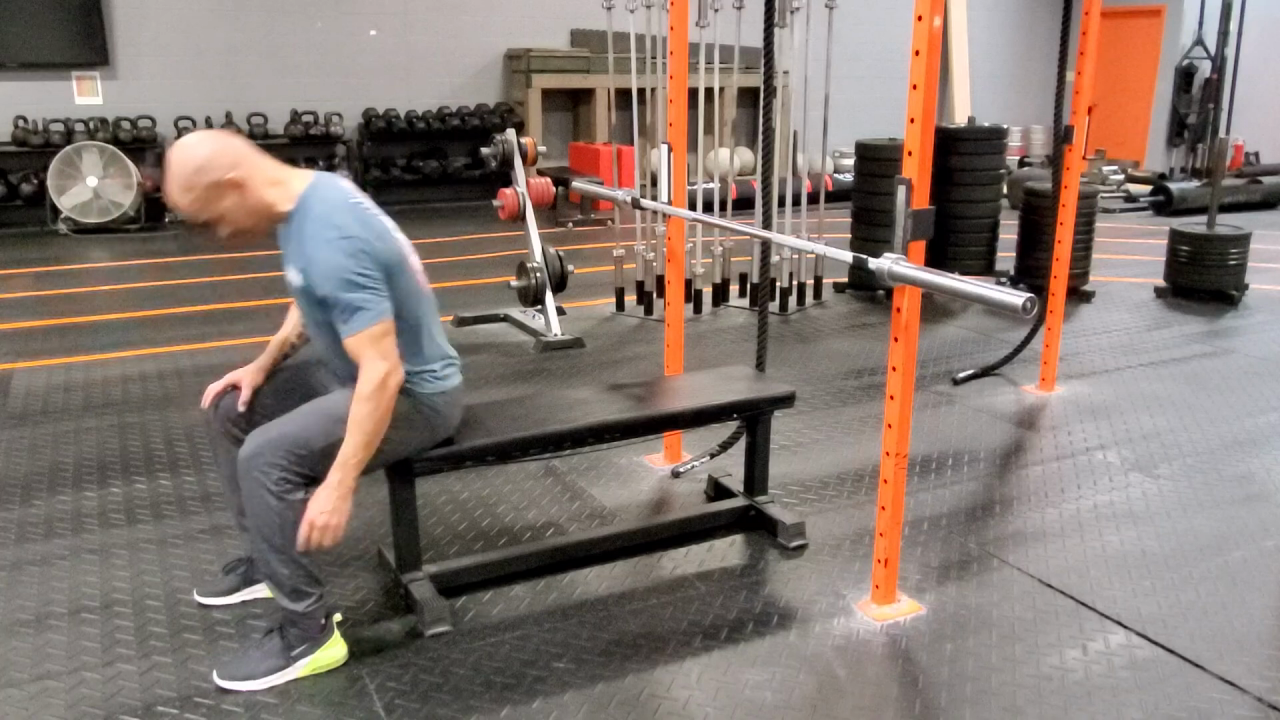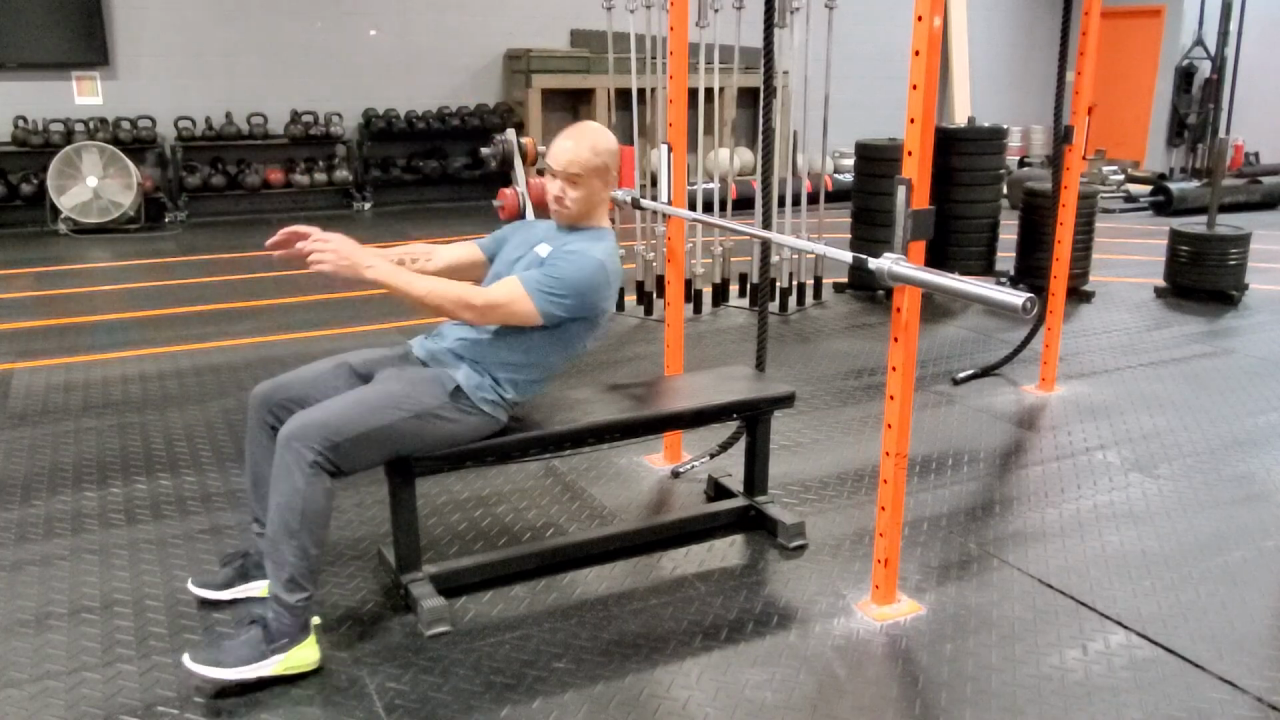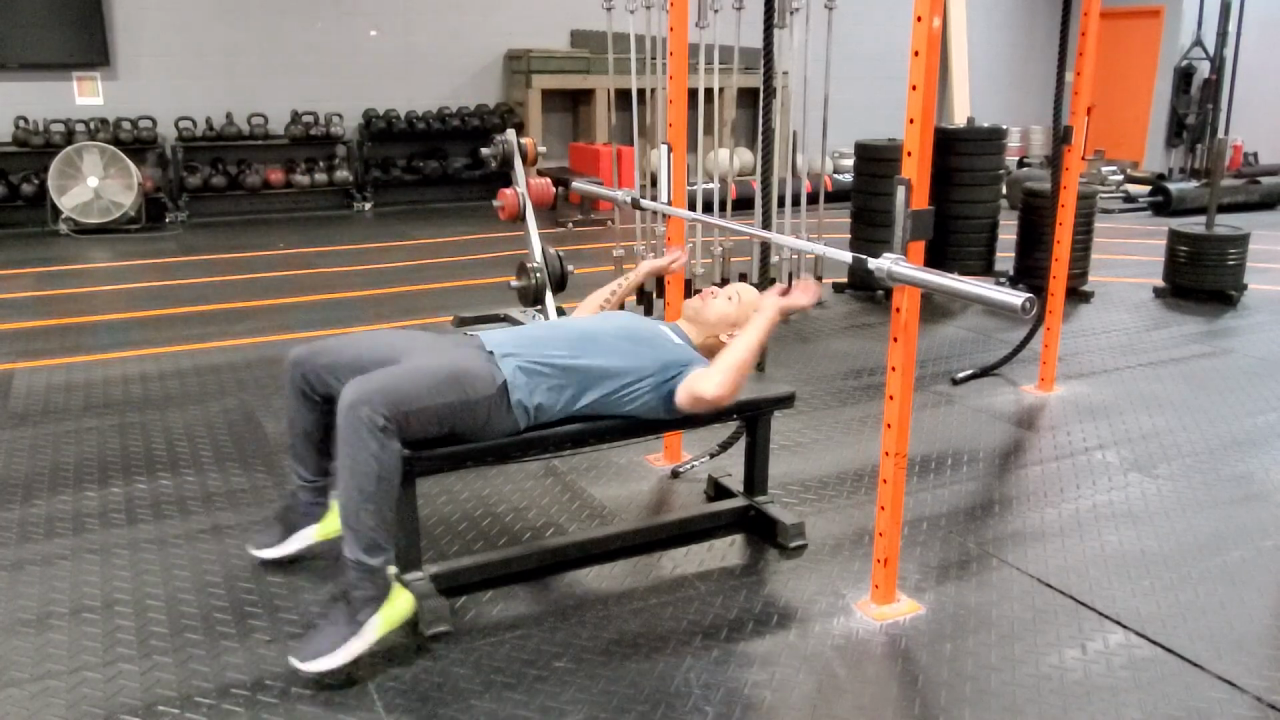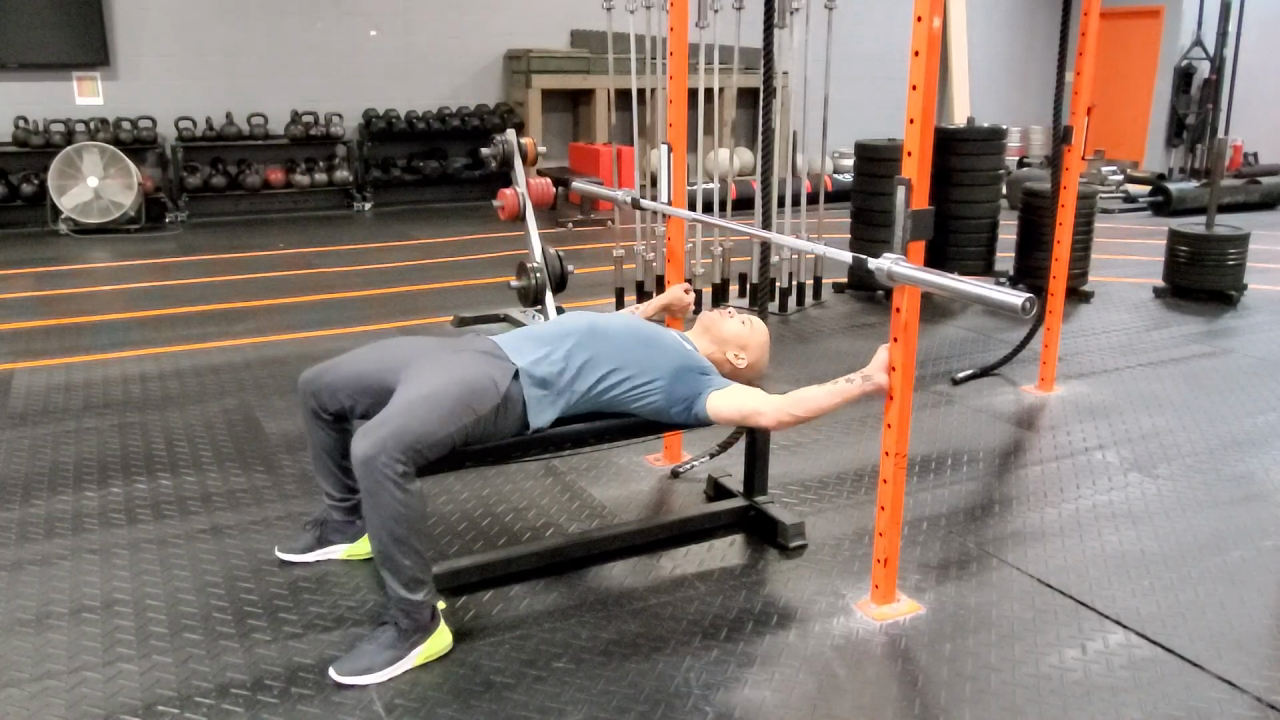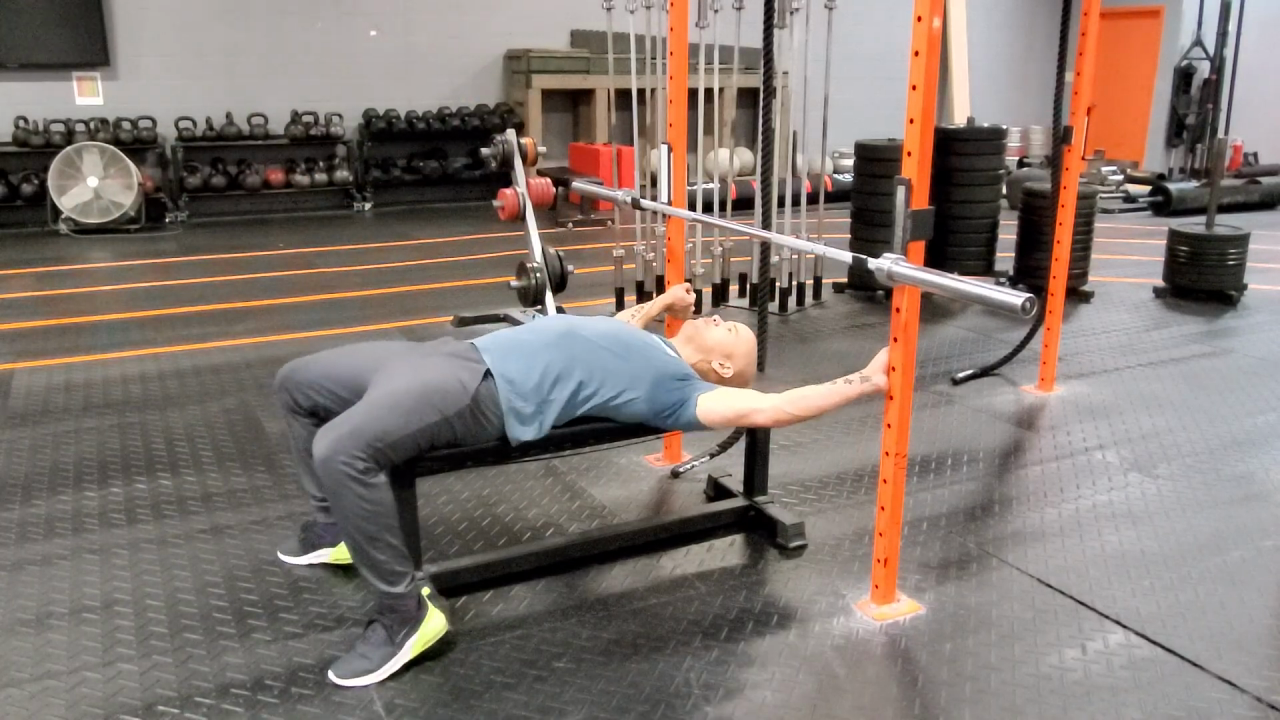
dt=0.7s
person 1, frame 1
left shoulder: (329, 239)
right shoulder: (311, 193)
left elbow: (381, 375)
left wrist: (340, 486)
right wrist: (264, 364)
left hip: (415, 391)
left knee: (266, 458)
right knee: (231, 410)
left ankle: (307, 632)
right ankle: (271, 559)
person 1, frame 2
left shoulder: (593, 264)
right shoulder: (537, 231)
left elbow: (479, 305)
right elbow: (436, 259)
left wrist: (366, 267)
right wrist: (342, 245)
left hip: (464, 393)
right hip: (422, 354)
left knee: (305, 438)
right knee: (270, 401)
left ankle: (287, 628)
right ankle: (267, 551)
person 1, frame 3
left shoulder: (682, 365)
right shoulder: (662, 331)
left elbow: (708, 391)
left wrist: (769, 310)
right wrist: (639, 273)
left hip: (505, 388)
right hip: (477, 347)
left knee: (363, 403)
right knee: (308, 366)
left ankle: (369, 592)
right ankle: (314, 505)
person 1, frame 4
left shoulder: (695, 380)
right shoulder: (660, 341)
left elbow: (771, 410)
left wrist: (869, 379)
right wrist: (661, 302)
left hip: (507, 388)
right hip: (475, 348)
left knee: (379, 450)
right knee: (319, 389)
left ankle: (417, 623)
right ankle: (348, 522)
person 1, frame 5
left shoulder: (677, 387)
right shoulder: (651, 349)
left elbow: (767, 409)
right wrist: (664, 300)
left hip: (483, 392)
left knee: (341, 450)
right knee: (298, 384)
left ankle: (404, 613)
right ankle: (334, 527)
